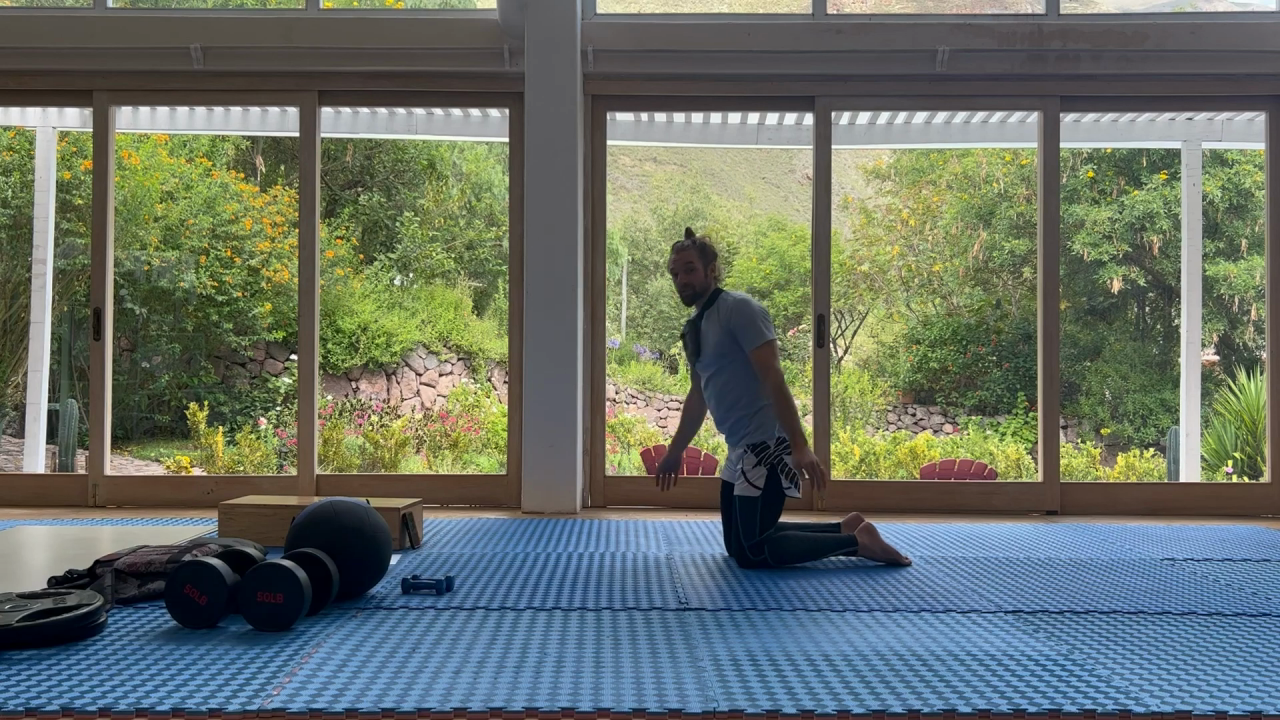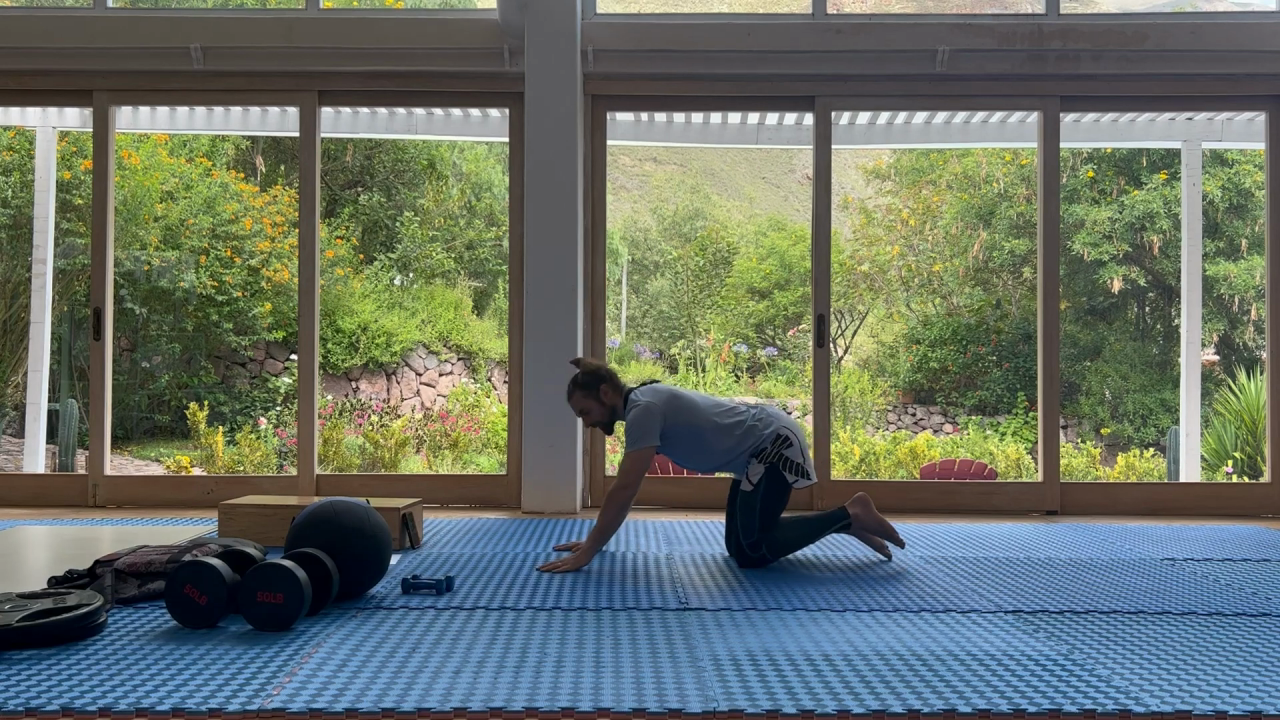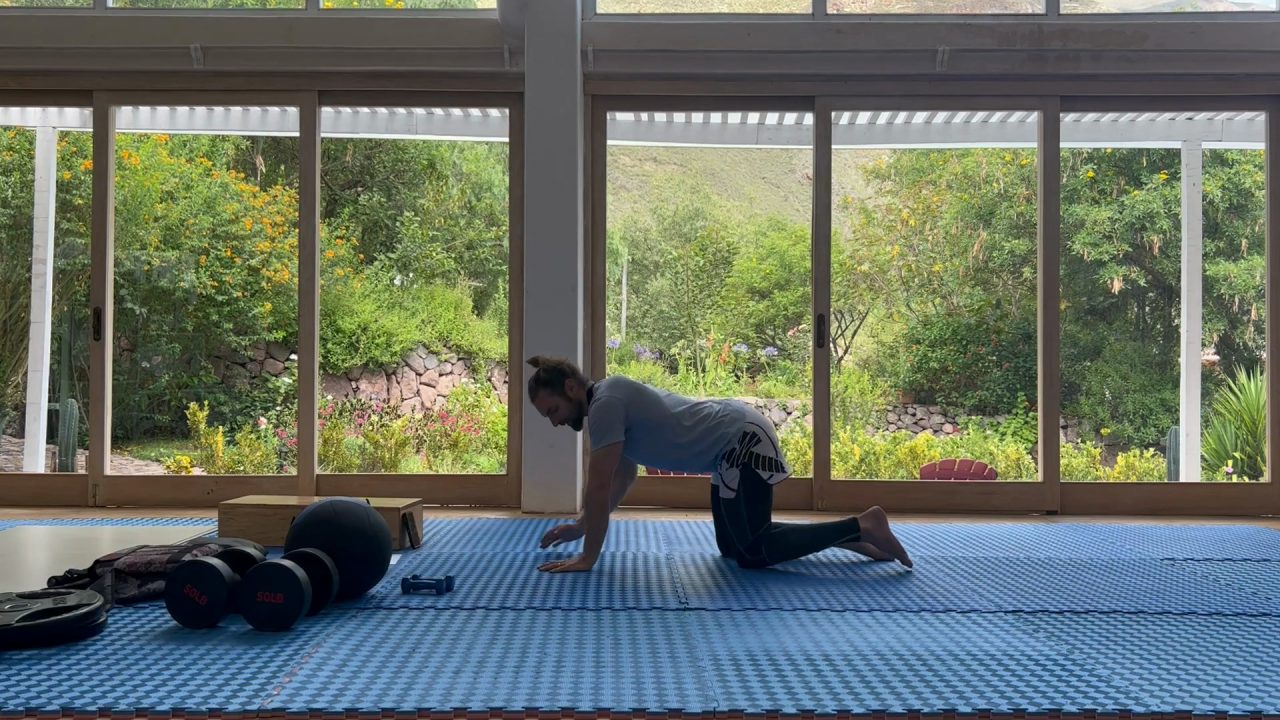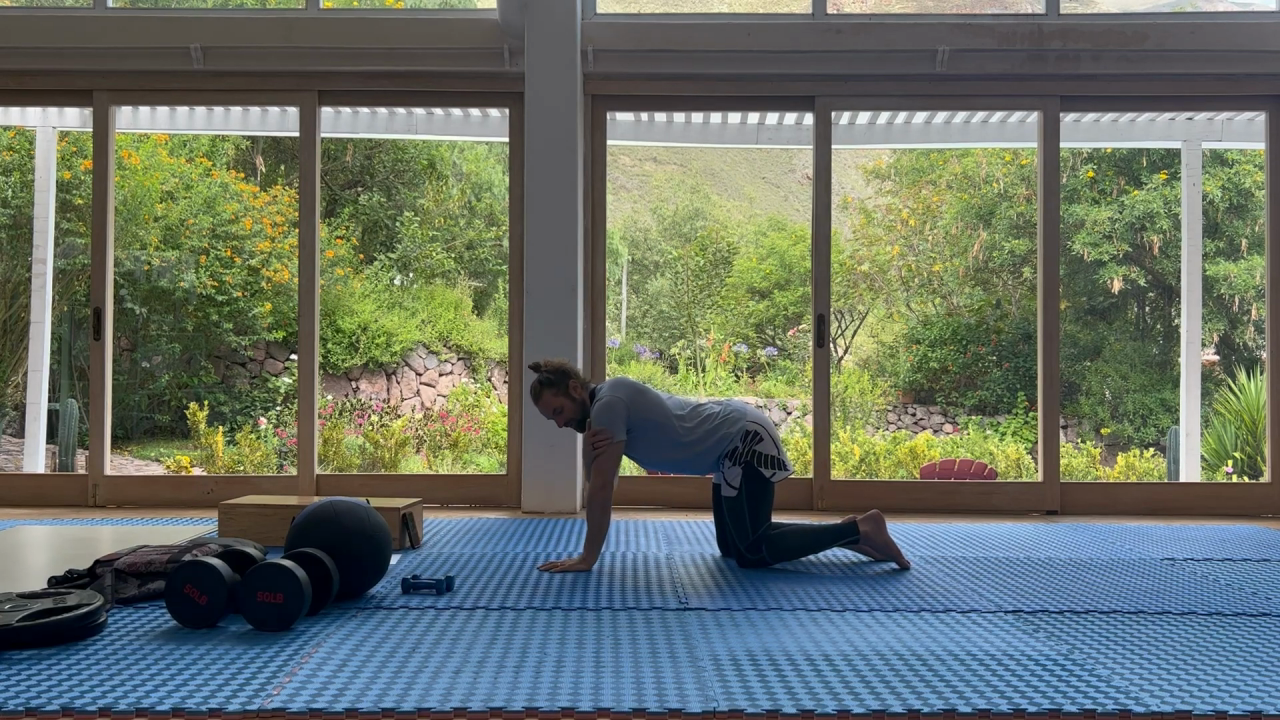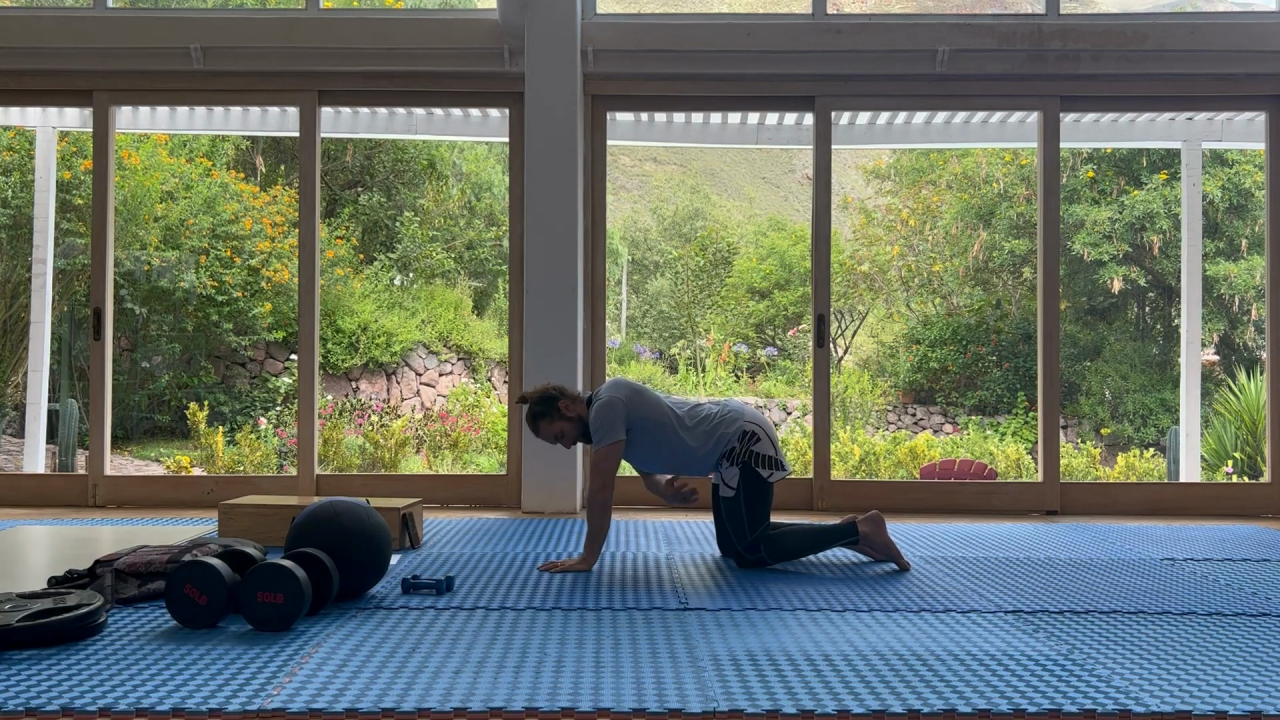
dt=1s
person 1, frame 1
left shoulder: (740, 309)
right shoulder: (695, 328)
left elbow: (772, 379)
right elbow: (698, 398)
left wrist: (800, 447)
right wrist: (674, 451)
left hip: (766, 447)
right hip: (742, 449)
left knee: (750, 552)
right knee: (739, 546)
left ankle: (857, 542)
right ankle: (844, 528)
person 1, frame 2
left shoulder: (642, 410)
right shoulder: (642, 405)
left elbow: (623, 491)
right elbow: (625, 489)
left wrist: (588, 552)
right wrist: (592, 540)
left hip: (775, 445)
right hip: (762, 448)
left knee: (750, 552)
right knee: (739, 544)
left ankle: (849, 515)
right ankle: (846, 517)
person 1, frame 3
left shoulder: (605, 405)
right shoulder: (610, 398)
left elbow: (598, 488)
right elbow: (624, 476)
left wrist: (588, 556)
right wrist: (582, 527)
left hip: (742, 440)
right hip: (734, 439)
left knee: (752, 553)
right knee: (732, 544)
left ankle: (860, 525)
right ankle: (845, 532)
person 1, frame 4
left shoulder: (607, 405)
right shoulder: (604, 407)
left elbow: (601, 491)
right elbow: (602, 484)
left wrist: (587, 558)
right wrist: (591, 453)
left hip: (744, 439)
right hip: (736, 437)
left knee: (752, 553)
right knee: (732, 545)
left ankle: (858, 528)
right ankle: (847, 531)
person 1, frame 5
left shoulder: (605, 407)
right shoulder: (613, 414)
left elbow: (600, 491)
right elbow: (651, 477)
left wrist: (587, 559)
right wrist: (676, 491)
left hip: (742, 438)
right hip: (735, 437)
left knee: (751, 553)
right knee: (732, 545)
left ankle: (858, 531)
right ankle: (846, 531)
